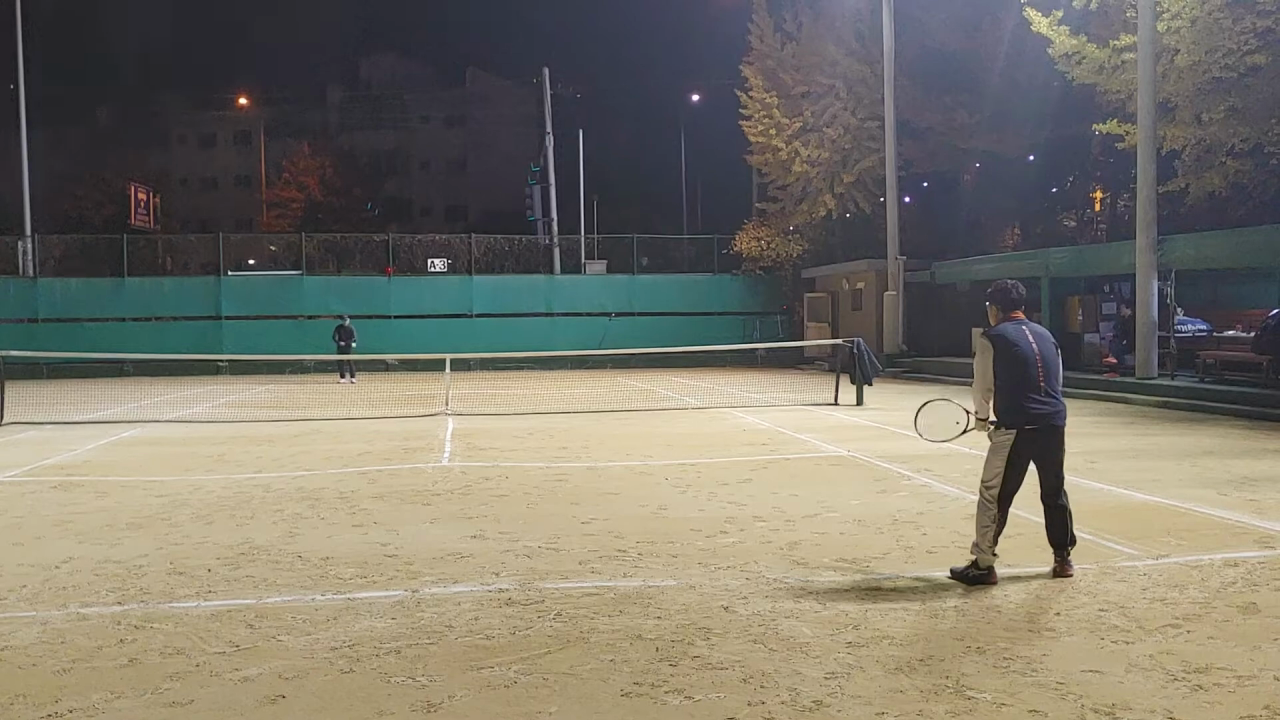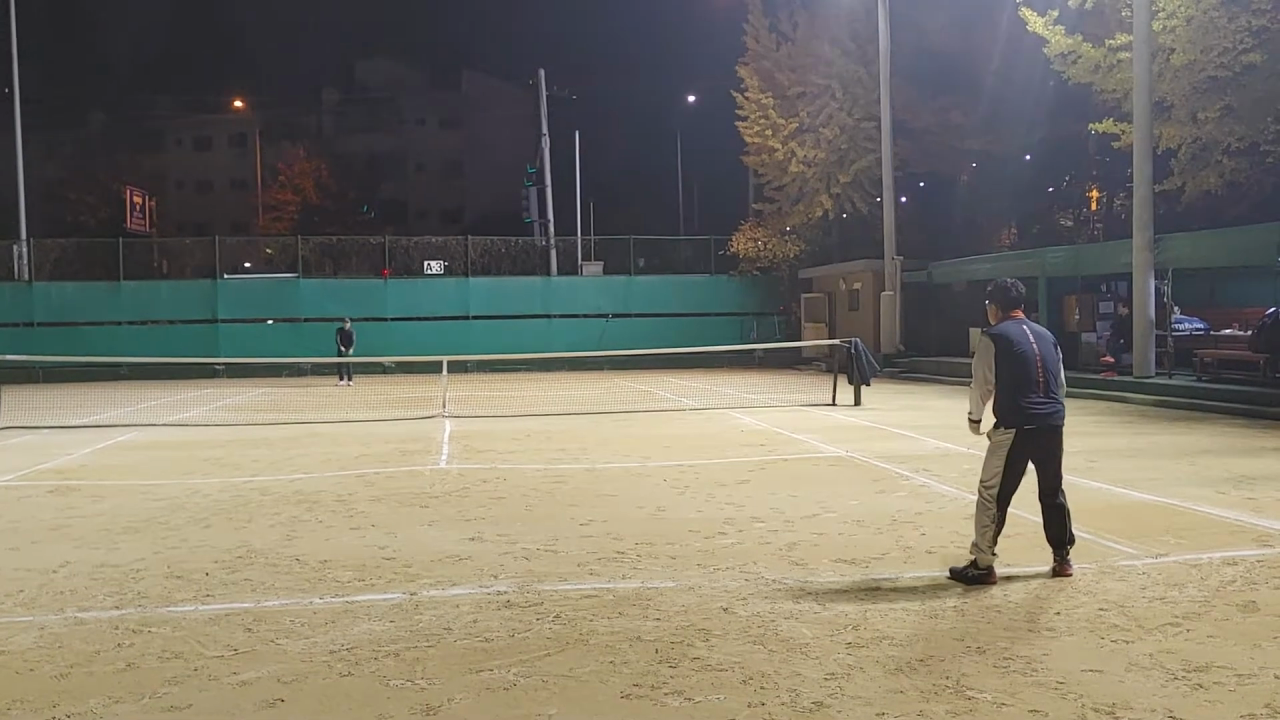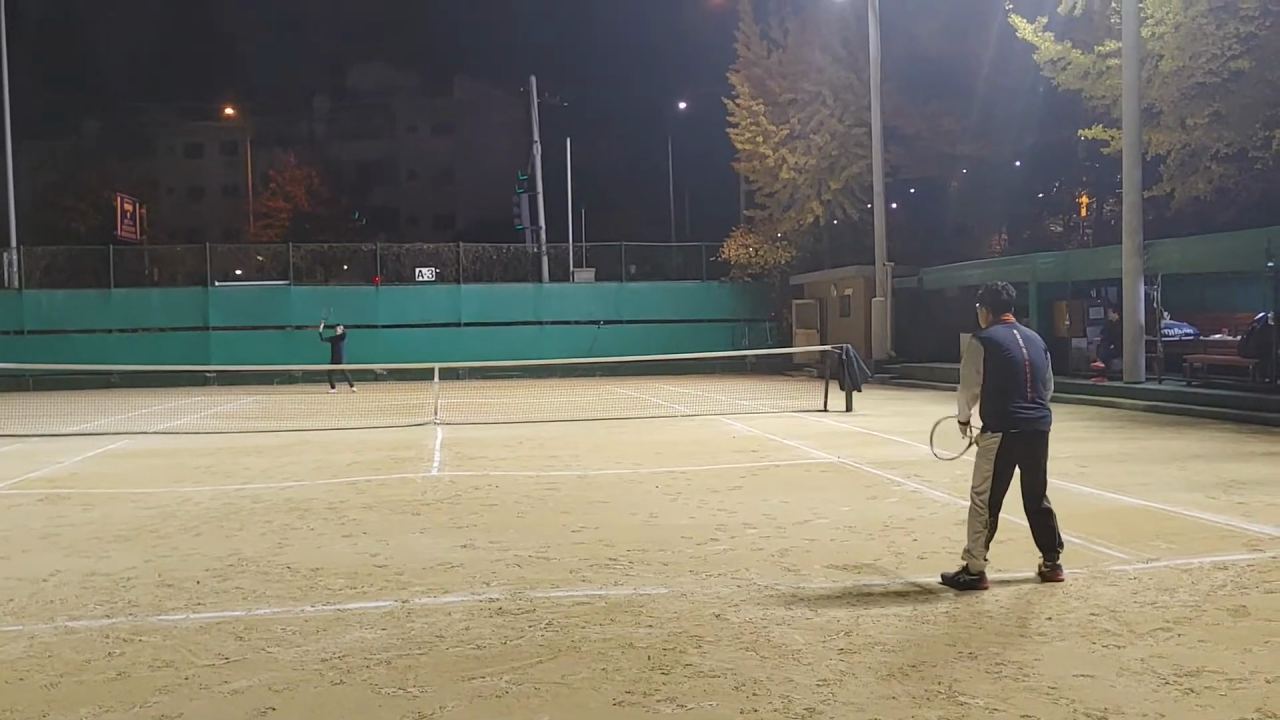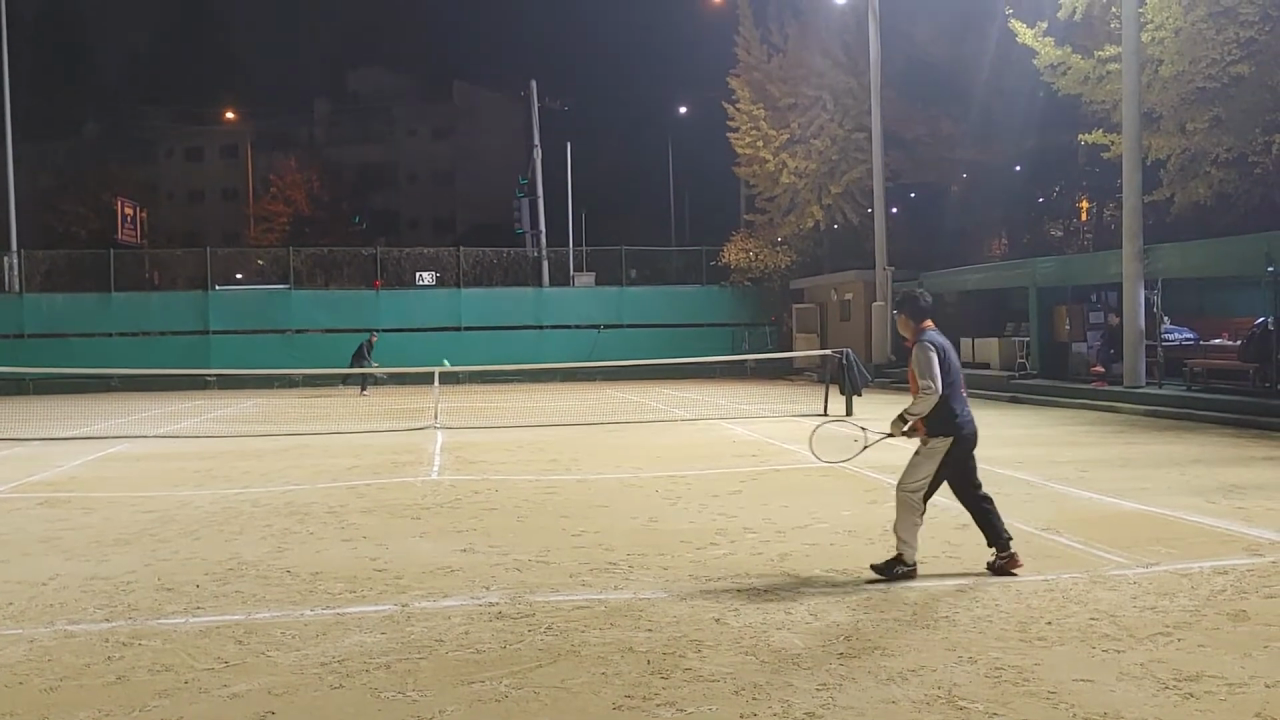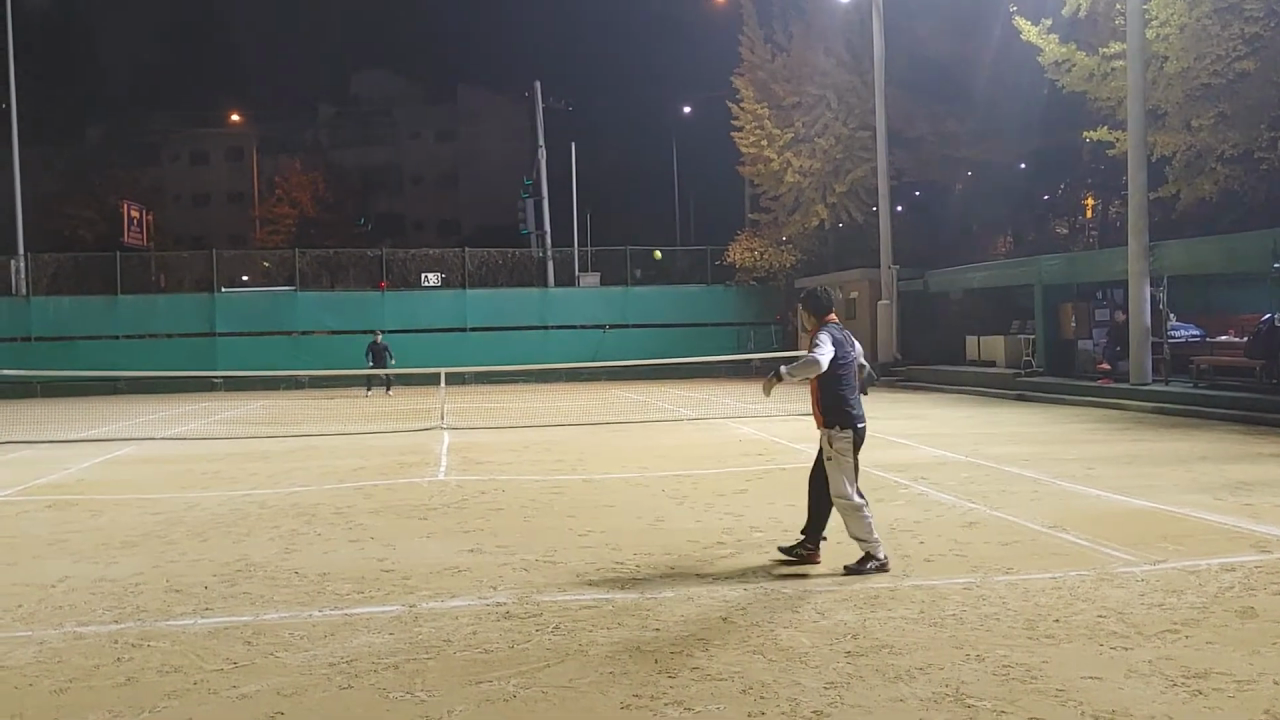
dt=1s
person 1, frame 1
left shoulder: (992, 339)
right shoulder: (1046, 335)
left elbow: (983, 386)
right elbow: (1056, 382)
left wrist: (982, 416)
left hip: (1017, 428)
right hip: (1054, 423)
left knee: (994, 496)
right knee: (1054, 492)
left ankle: (983, 565)
right ankle: (1063, 559)
person 1, frame 2
left shoulder: (993, 337)
right shoulder: (1046, 335)
left elbow: (983, 384)
right elbow: (1061, 384)
left wrist: (975, 417)
left hip: (1015, 427)
right hip: (1052, 423)
left knee: (992, 495)
right knee: (1052, 492)
left ankle: (982, 564)
right ankle: (1062, 558)
person 1, frame 3
left shoulder: (983, 341)
right shoulder: (1035, 339)
left elbow: (969, 387)
right elbow: (1047, 386)
left wrist: (964, 418)
left hip: (1001, 431)
right hip: (1038, 427)
left knee: (984, 500)
right knee: (1037, 497)
left ankle: (974, 570)
right ankle: (1052, 562)
person 1, frame 4
left shoulder: (924, 345)
right shoulder: (938, 340)
left elbow: (931, 392)
left wrist: (905, 416)
right wrist: (916, 422)
left hip: (945, 434)
right hip: (961, 429)
left knee: (910, 491)
right knee: (971, 491)
left ankle: (905, 560)
right ankle: (1005, 552)
person 1, frame 5
left shoulder: (824, 335)
right shoulder: (844, 335)
left elbow: (817, 363)
right elbow: (861, 363)
left wrist: (779, 374)
right wrist: (855, 376)
left hip: (841, 427)
right hip: (847, 425)
left knee: (844, 493)
right knee: (820, 482)
left ankle: (876, 555)
right ankle: (810, 544)
